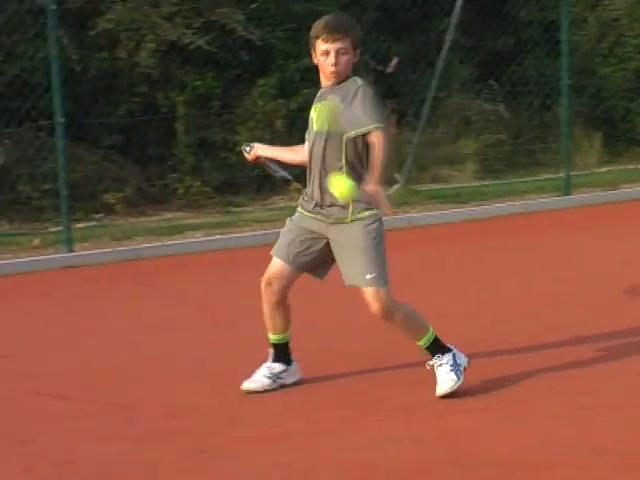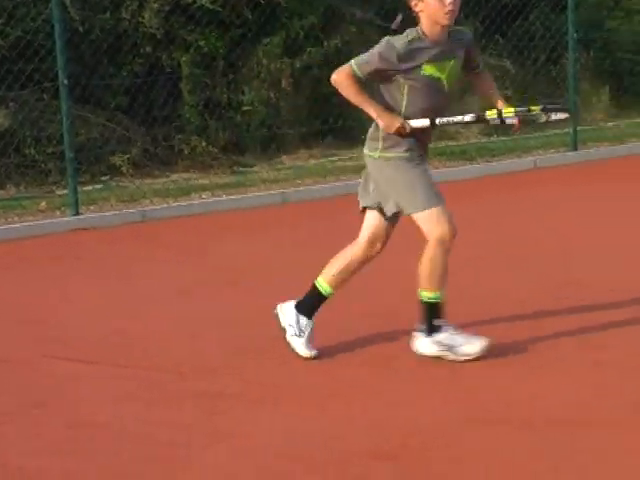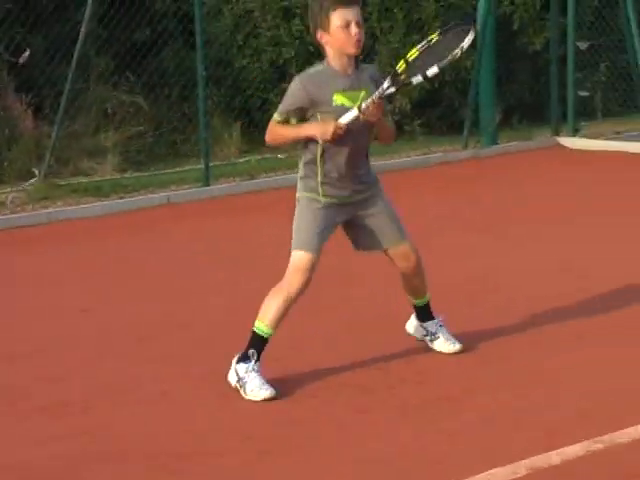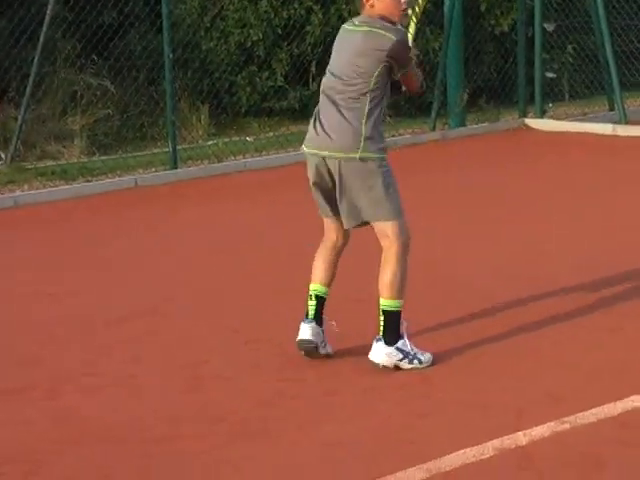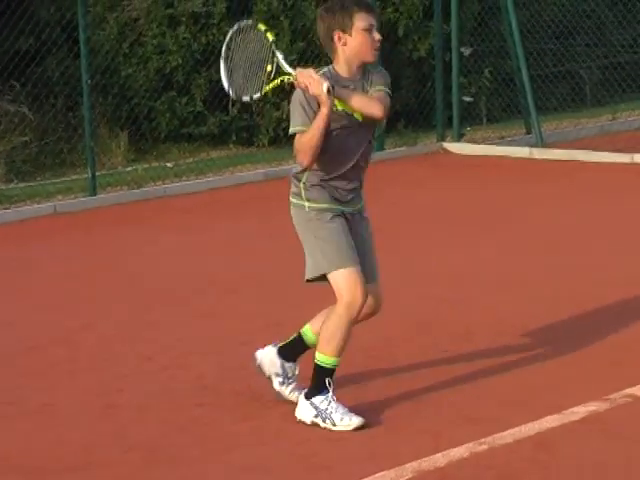
dt=1s
person 1, frame 1
left shoulder: (358, 92)
right shoulder: (320, 99)
left elbow: (378, 140)
left wrist: (373, 183)
right wrist: (267, 151)
left hip: (355, 216)
right hip: (313, 213)
left knee: (380, 304)
right knee: (273, 282)
left ankle: (445, 356)
right ankle: (281, 364)
person 1, frame 2
left shoulder: (462, 39)
right shoulder: (399, 48)
left elbow: (479, 73)
right elbow: (340, 77)
left wrist: (501, 105)
right wrist: (381, 114)
left hip: (411, 155)
right hip: (393, 155)
left knee: (371, 244)
right knee: (443, 233)
left ankle: (300, 312)
right ankle: (432, 329)
person 1, frame 3
left shoulder: (371, 77)
right shoulder: (307, 85)
left elbow: (388, 137)
right elbow: (272, 135)
left wrist: (378, 119)
right wrist: (313, 129)
left hip: (364, 190)
right hip: (319, 195)
left knee: (409, 260)
right knee: (298, 278)
left ankle: (424, 321)
right ankle: (246, 362)
person 1, frame 4
left shoulder: (347, 30)
right shoulder: (393, 38)
right elbow: (414, 84)
right wrist: (413, 65)
left hip: (318, 148)
right hip: (358, 151)
left knee: (335, 236)
right knee: (396, 241)
left ankle: (312, 325)
right ankle: (390, 342)
person 1, frame 5
left shoulder: (370, 81)
right shoulder: (307, 90)
left elbow: (379, 112)
right elbow: (306, 157)
left wrist: (331, 92)
right wrist: (324, 105)
left hip: (350, 204)
right hip: (315, 204)
left knee: (369, 302)
right knee: (354, 295)
left ankle: (282, 356)
right ankle: (317, 396)
